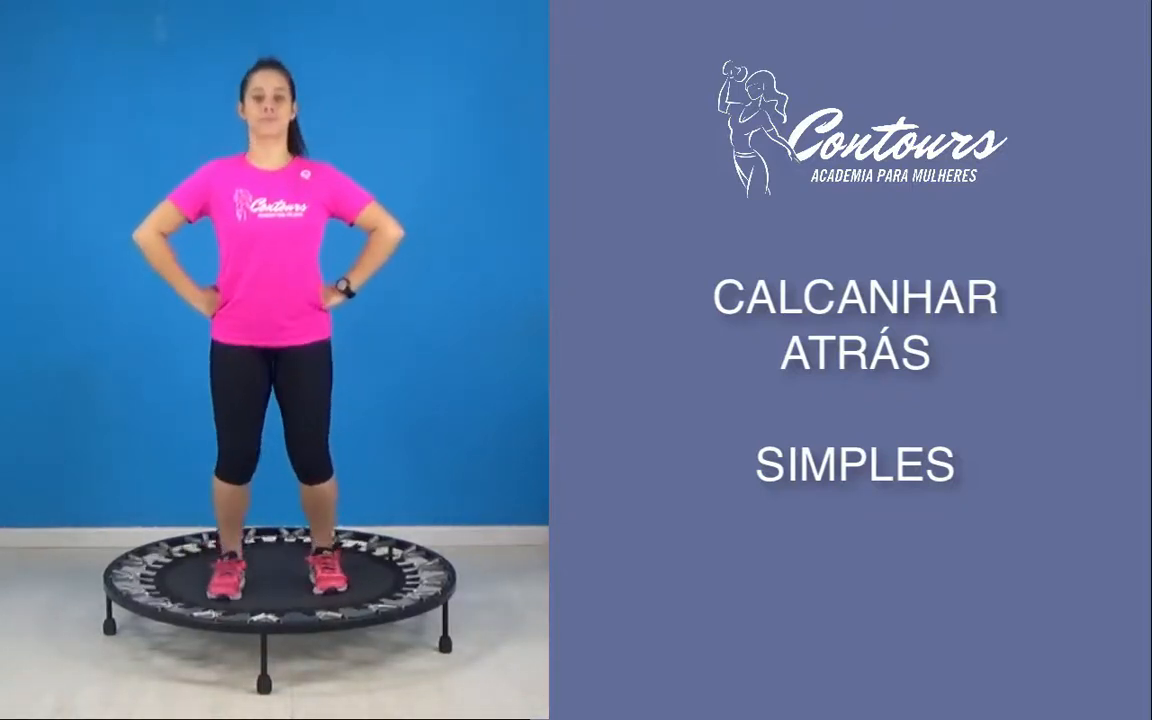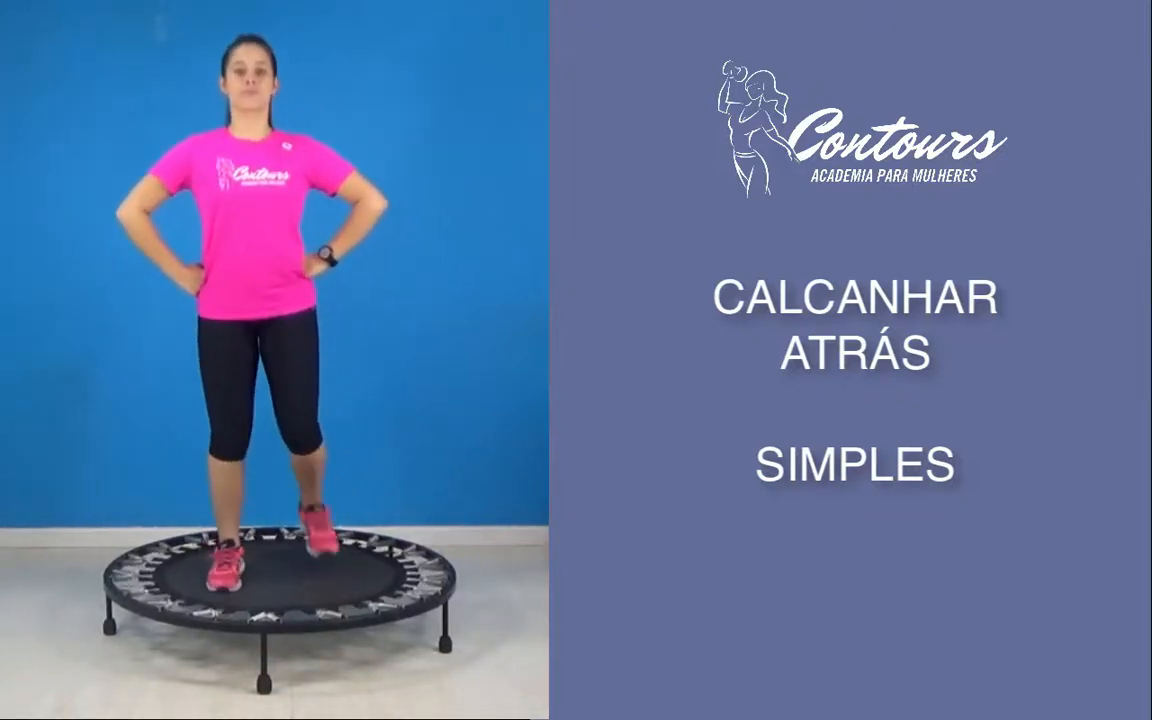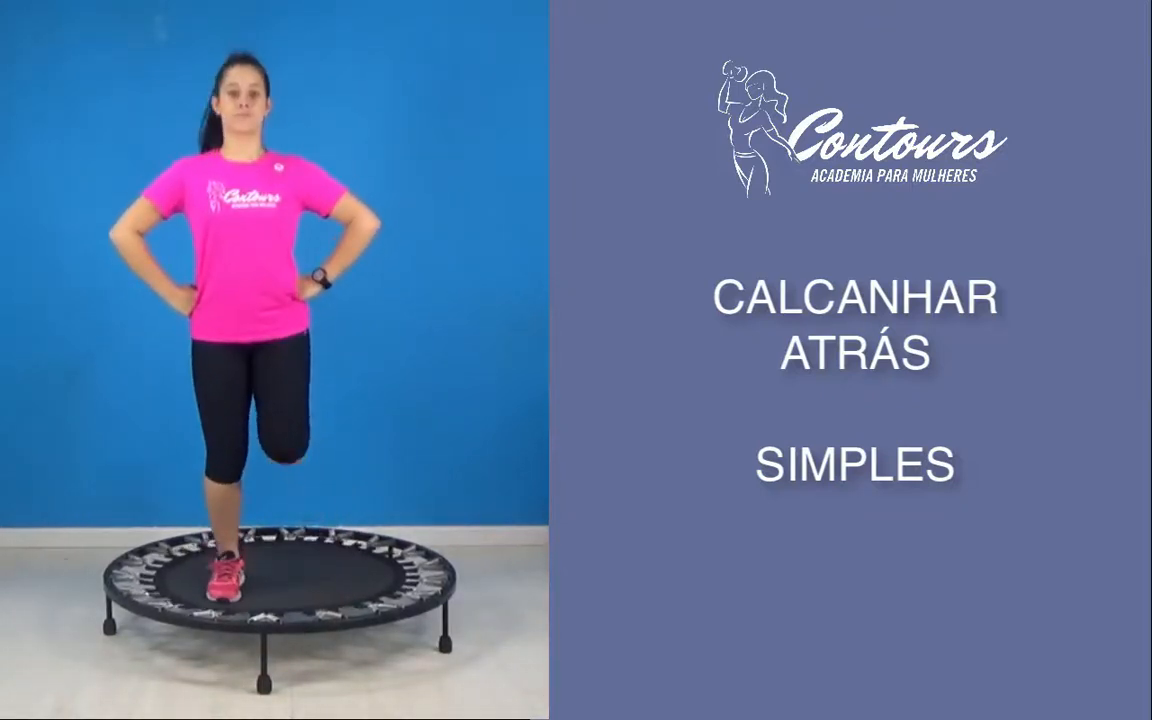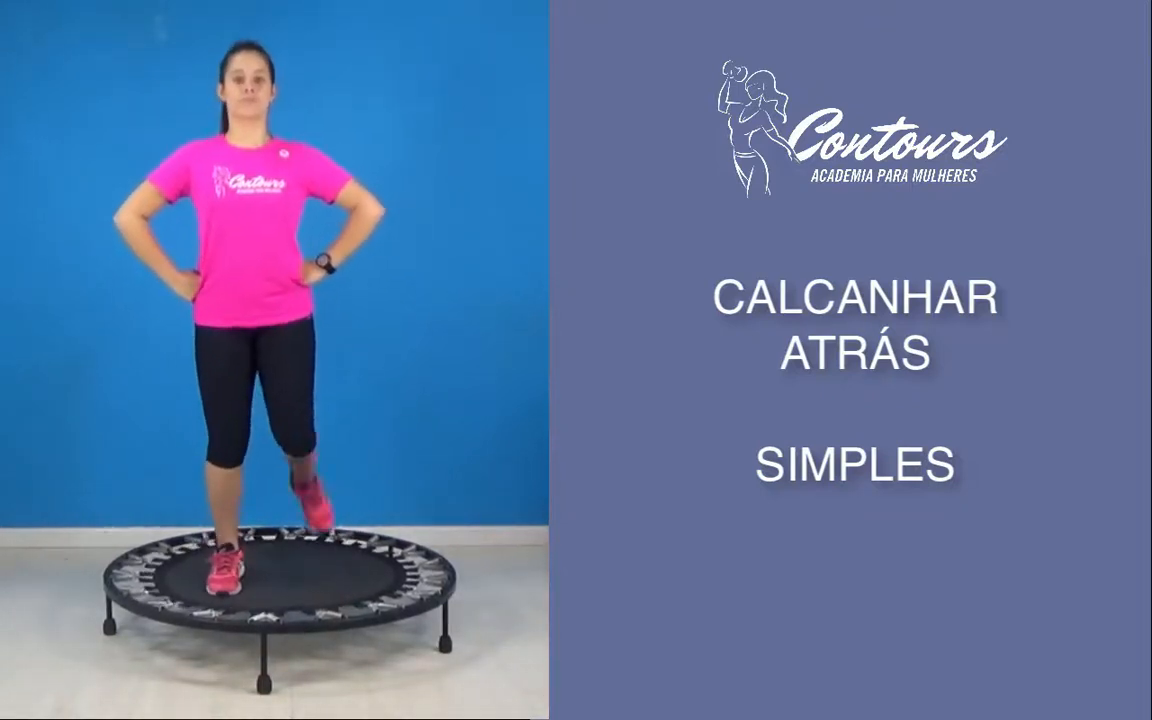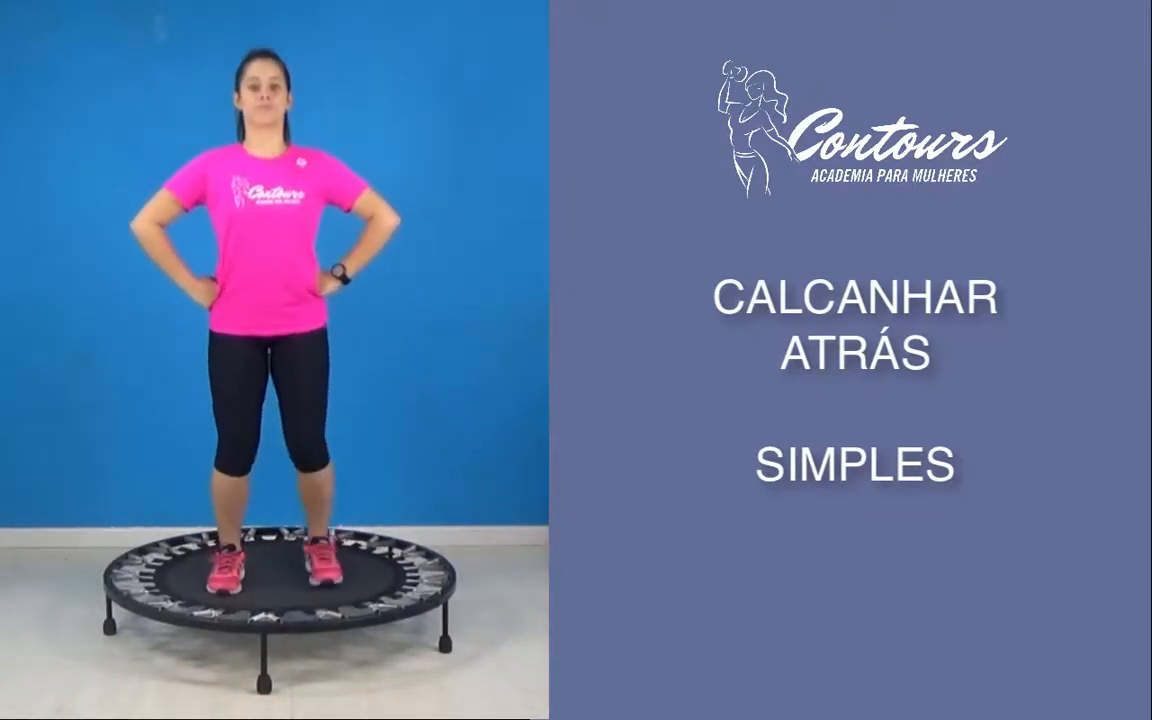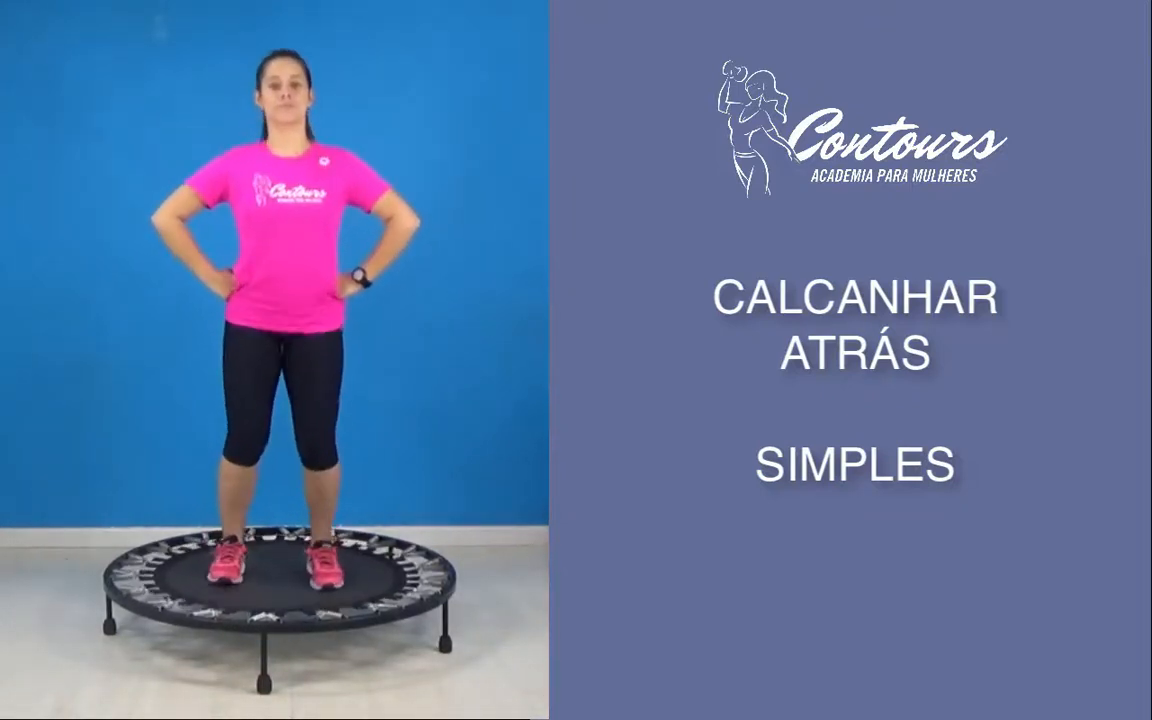
dt=0.2s
person 1, frame 1
left shoulder: (322, 180)
right shoulder: (214, 177)
left elbow: (389, 232)
right elbow: (149, 235)
left wrist: (343, 288)
right wrist: (197, 295)
left hip: (306, 341)
right hip: (235, 342)
left knee: (311, 457)
right knee: (236, 458)
left ankle: (324, 553)
right ankle: (229, 556)
person 1, frame 2
left shoulder: (303, 152)
right shoulder: (196, 151)
left elbow: (372, 201)
right elbow: (131, 211)
left wrist: (326, 258)
right wrist: (180, 272)
left hip: (291, 311)
right hip: (221, 315)
left knee: (300, 428)
right knee: (228, 434)
left ankle: (313, 508)
right ankle: (228, 547)
person 1, frame 3
left shoulder: (295, 173)
right shoulder: (189, 173)
left elbow: (365, 222)
right elbow: (125, 233)
left wrist: (320, 279)
right wrist: (173, 293)
left hip: (284, 333)
right hip: (215, 336)
left knee: (285, 445)
right knee: (225, 455)
left ankle: (282, 426)
right ankle: (227, 558)
person 1, frame 4
left shoulder: (300, 160)
right shoulder: (194, 158)
left elbow: (369, 209)
right elbow: (128, 217)
left wrist: (323, 266)
right wrist: (176, 279)
left hip: (288, 319)
right hip: (219, 323)
left knee: (294, 433)
right knee: (225, 441)
left ankle: (308, 483)
right ankle: (227, 551)
person 1, frame 5
left shoulder: (318, 167)
right shoulder: (212, 167)
left elbow: (384, 219)
right elbow: (145, 224)
left wrist: (339, 275)
right wrist: (194, 285)
left hip: (303, 329)
right hip: (234, 331)
left knee: (308, 446)
right knee: (235, 449)
left ankle: (320, 544)
right ankle: (229, 551)
person 1, frame 6
left shoulder: (340, 166)
right shoulder: (235, 164)
left elbow: (405, 221)
right elbow: (166, 218)
left wrist: (359, 279)
right wrist: (213, 278)
left hip: (319, 327)
right hip: (250, 325)
left knee: (318, 444)
right knee: (245, 440)
left ankle: (322, 545)
right ankle: (231, 544)
